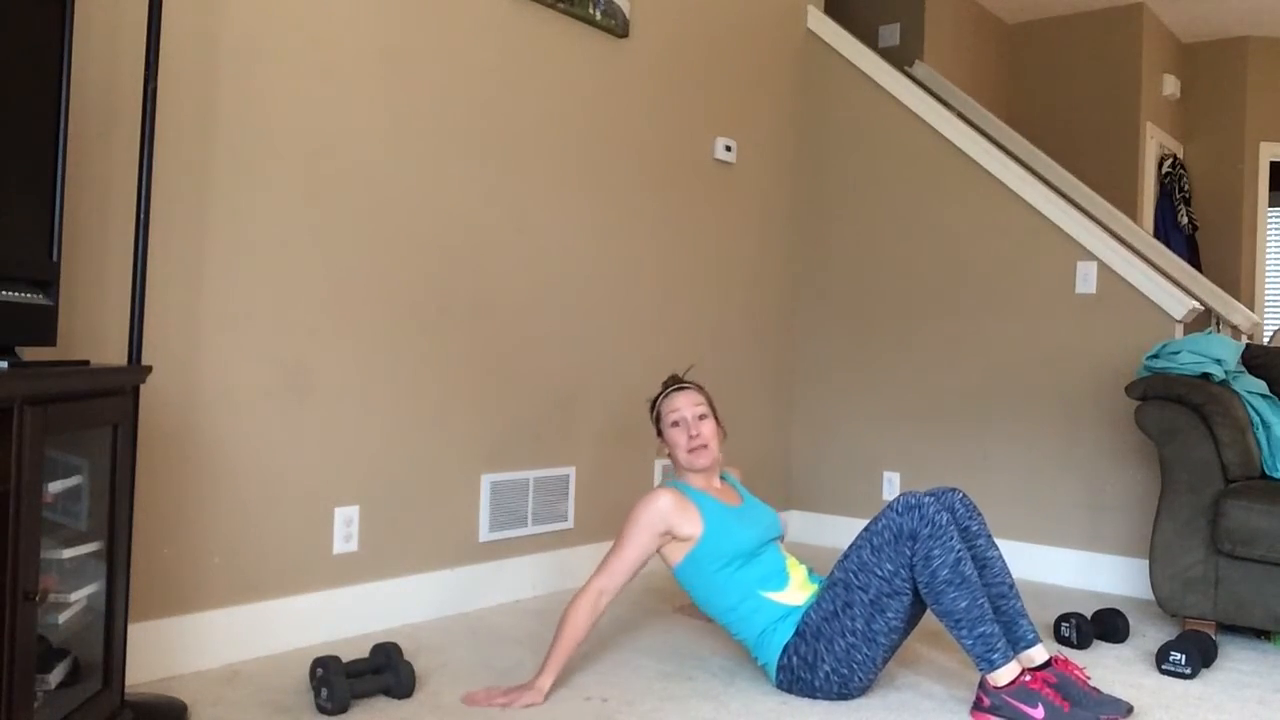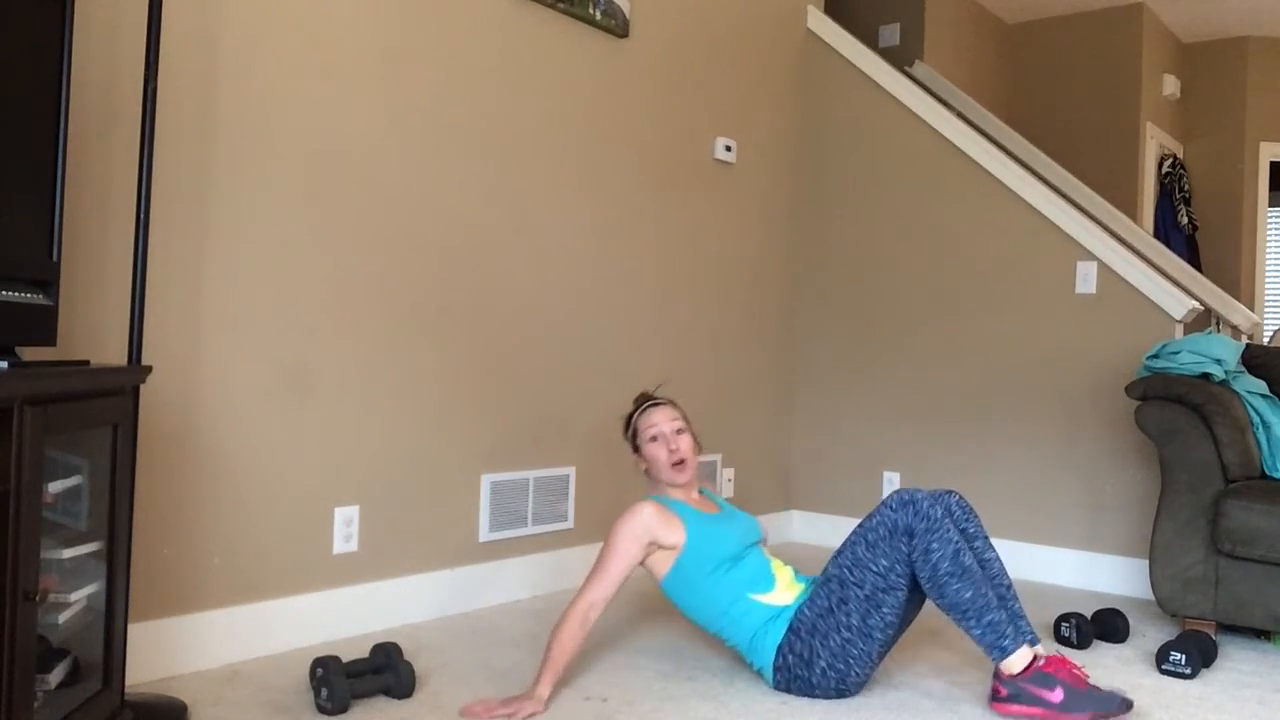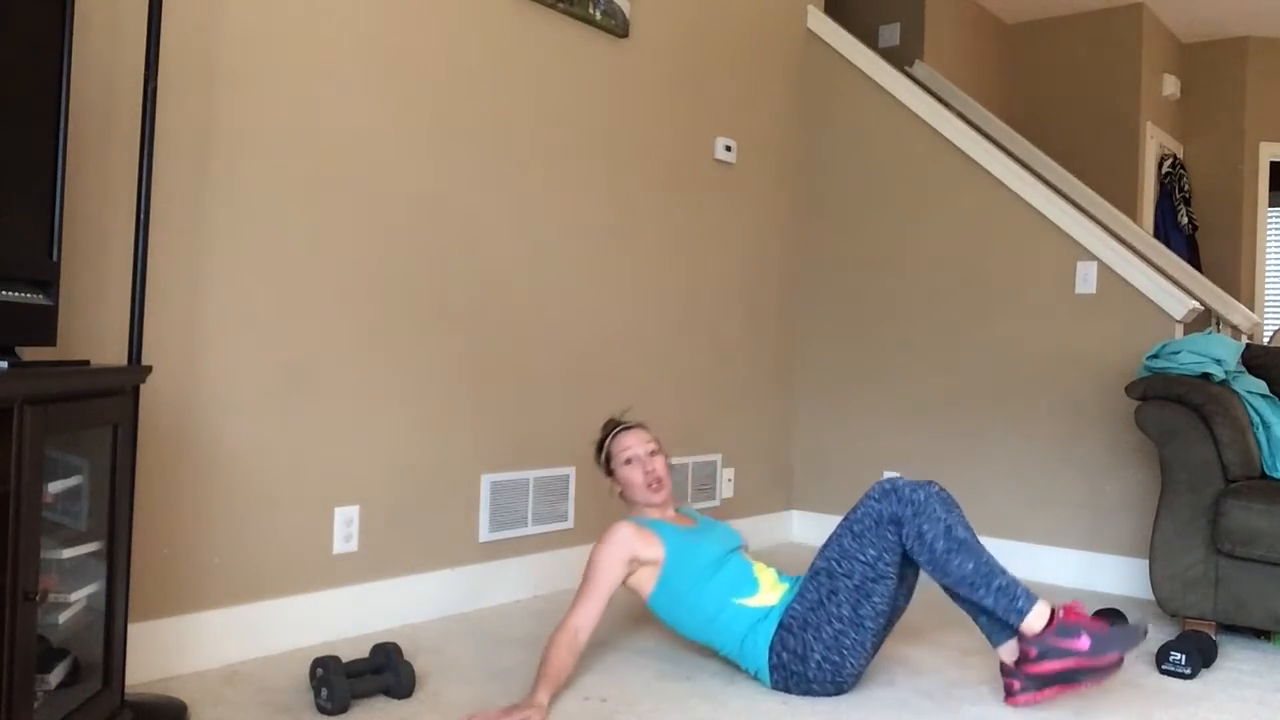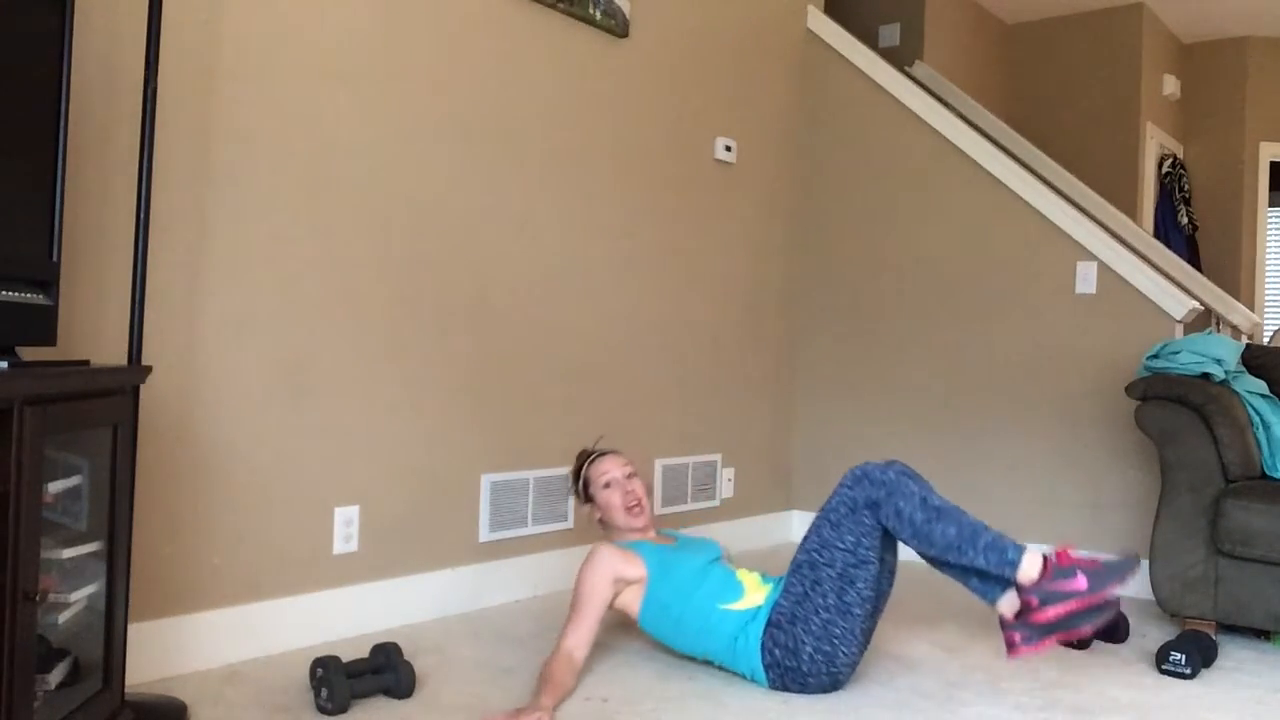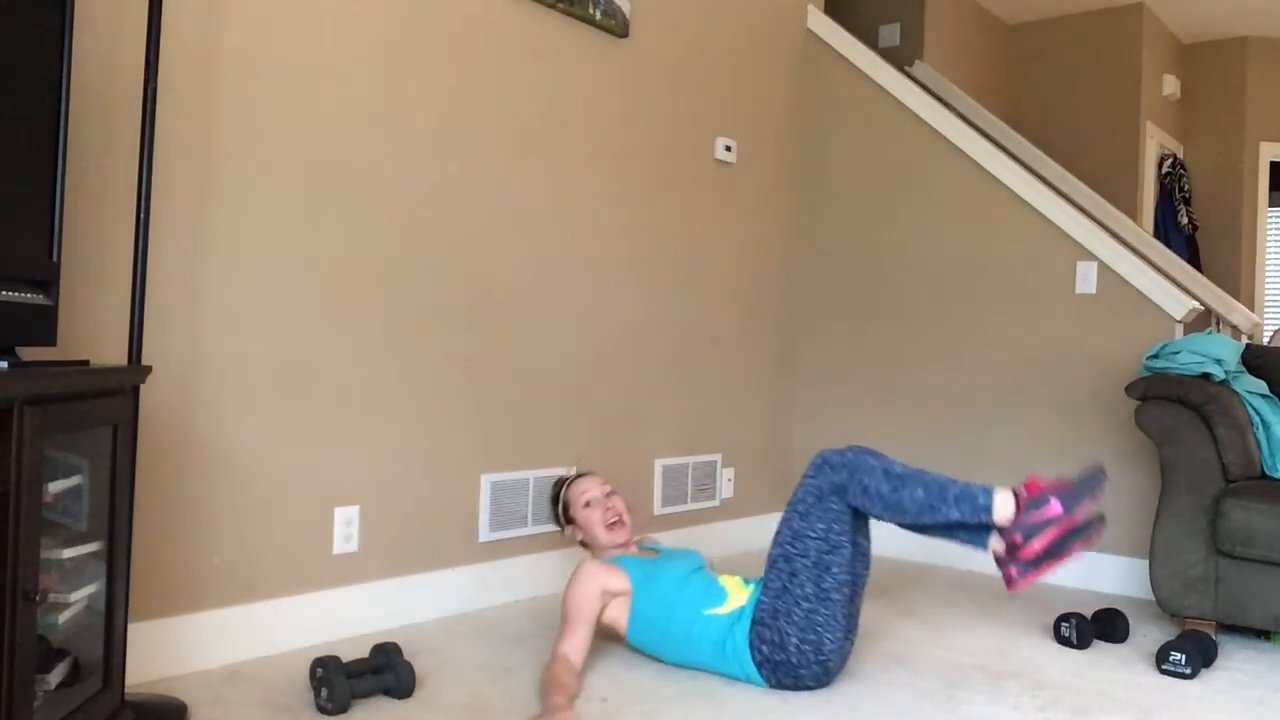
dt=0.2s
person 1, frame 1
left shoulder: (730, 484)
right shoulder: (666, 505)
right elbow: (598, 591)
left hip: (829, 623)
right hip: (810, 660)
left knee: (950, 504)
right knee: (917, 514)
left ankle: (1033, 660)
person 1, frame 2
left shoulder: (712, 502)
right shoulder: (648, 517)
right elbow: (587, 605)
left hip: (823, 626)
right hip: (803, 657)
left knee: (944, 505)
right knee: (910, 510)
left ankle: (1029, 656)
person 1, frame 3
left shoulder: (694, 521)
right shoulder: (627, 538)
right elbow: (576, 625)
left hip: (809, 622)
right hip: (797, 655)
left knee: (924, 496)
right knee: (894, 499)
left ankle: (1021, 652)
right ankle: (1037, 623)
person 1, frame 4
left shoulder: (675, 541)
right shoulder: (609, 561)
right elbow: (572, 647)
left hip: (801, 625)
right hip: (790, 651)
left knee: (888, 477)
right knee: (871, 485)
left ankle: (1018, 603)
right ankle: (1033, 570)
person 1, frame 5
left shoulder: (656, 556)
right shoulder: (594, 576)
right elbow: (566, 655)
left hip: (805, 634)
right hip: (781, 647)
left knee: (852, 467)
right knee: (836, 471)
left ankle: (1007, 544)
right ankle: (1013, 514)
